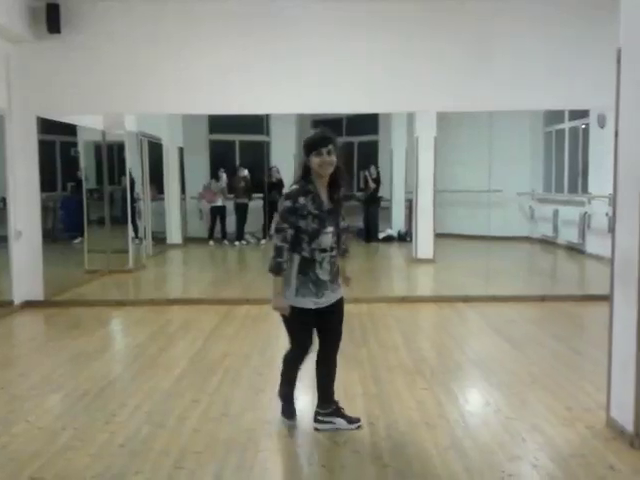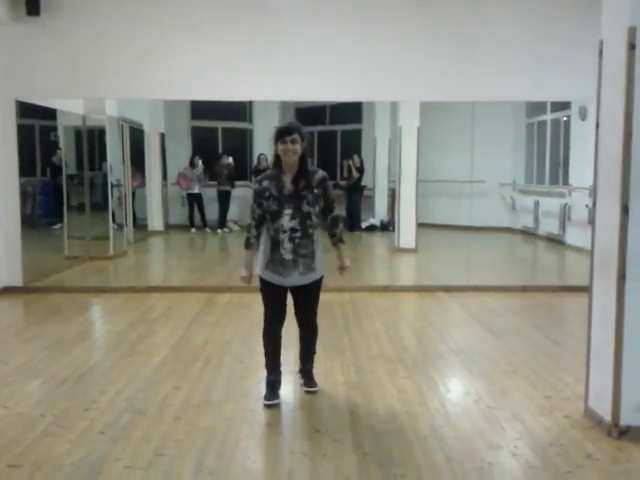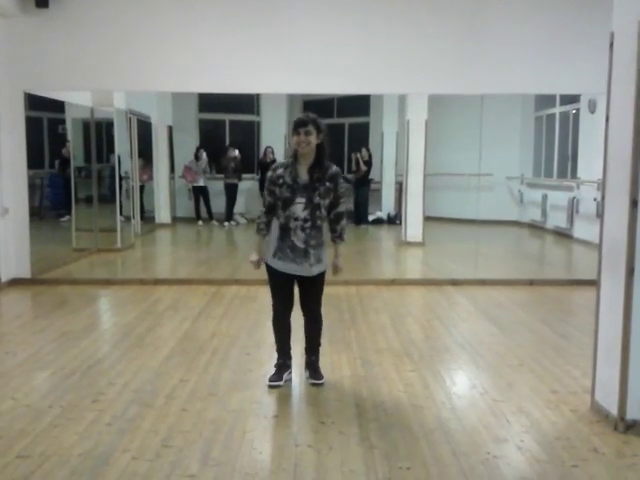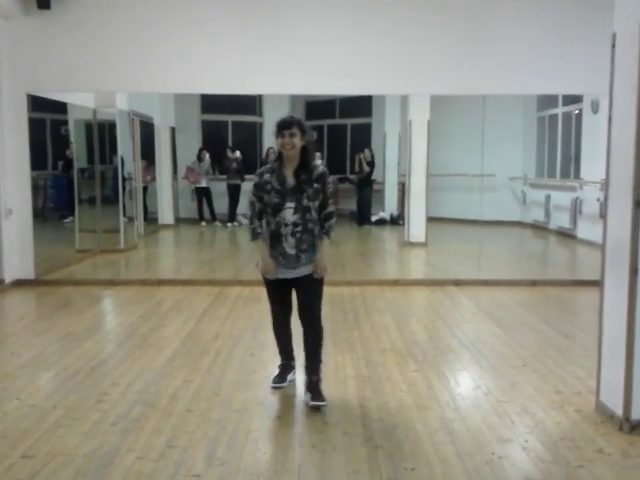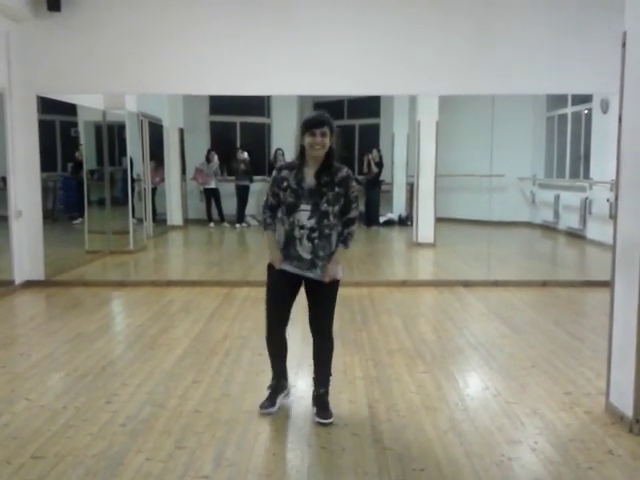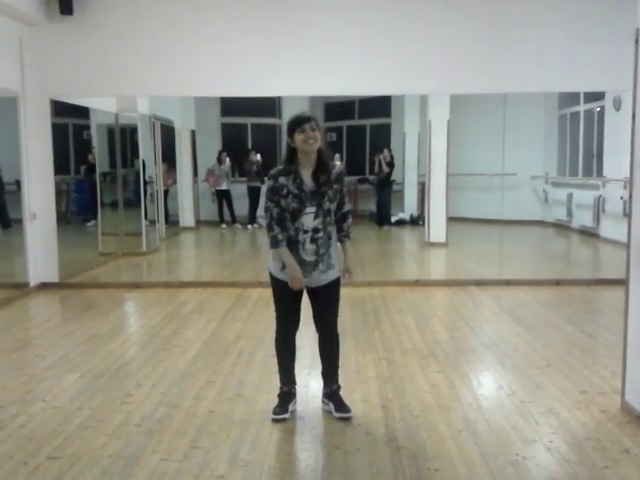
dt=0.5s
person 1, frame 1
left shoulder: (336, 192)
right shoulder: (295, 197)
right elbow: (281, 246)
left wrist: (341, 267)
right wrist: (278, 293)
left hip: (327, 284)
right hip: (298, 285)
left knee: (331, 346)
right knee: (301, 346)
left ankle: (326, 410)
right ankle: (286, 396)
person 1, frame 2
left shoulder: (318, 179)
right shoulder: (263, 183)
left elbow: (333, 218)
right elbow: (255, 224)
left wrist: (341, 255)
right wrist: (247, 265)
left hip: (308, 266)
right hip: (272, 267)
left knee: (308, 322)
right knee: (272, 323)
left ankle: (307, 370)
right ankle: (273, 382)
person 1, frame 3
left shoulder: (331, 174)
right shoulder: (278, 171)
left elbow: (337, 215)
right elbow: (267, 211)
left wrist: (337, 254)
right wrist: (259, 249)
left hip: (314, 257)
right hip: (279, 256)
left knee: (312, 312)
right knee: (281, 311)
left ankle: (312, 363)
right ankle: (283, 364)
person 1, frame 4
left shoulder: (319, 174)
right shoulder: (265, 176)
left elbow: (328, 216)
right elbow: (256, 217)
left wrist: (323, 253)
right wrist: (264, 255)
left hip: (309, 261)
right hip: (275, 261)
left knee: (312, 319)
right knee: (280, 317)
left ankle: (313, 382)
right ankle: (287, 366)
person 1, frame 5
left shoulder: (342, 177)
right shoulder: (284, 172)
left elbow: (350, 221)
right elbow: (269, 211)
left wrist: (336, 260)
right wrist: (272, 249)
left hip: (324, 267)
right hip: (285, 262)
left knee: (322, 331)
right knee: (275, 325)
left ankle: (321, 395)
right ankle: (278, 385)
person 1, frame 6
left shoulder: (335, 174)
right shoulder: (278, 177)
left elbow: (343, 217)
right elbow: (273, 224)
left wrist: (346, 256)
right wrist: (291, 265)
left hip: (326, 267)
right hip: (287, 268)
left knee: (328, 329)
right knee: (286, 330)
left ankle: (332, 392)
right ankle: (287, 393)
